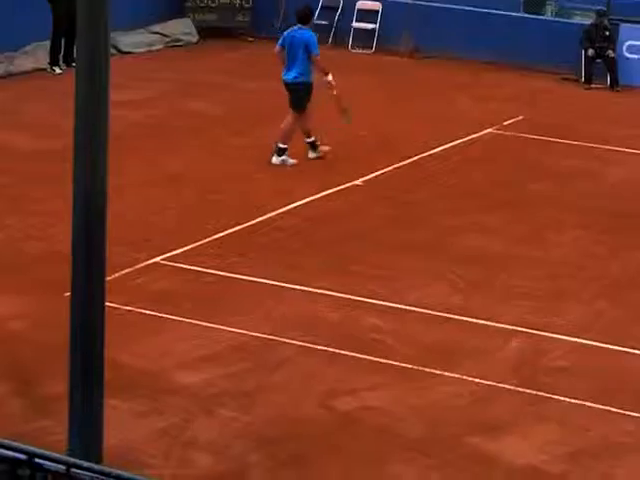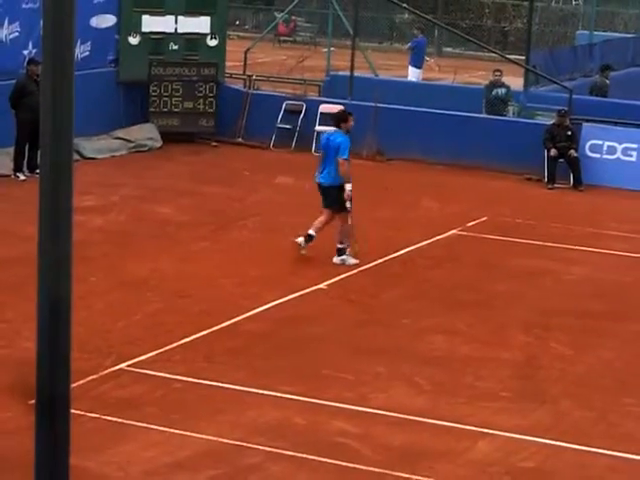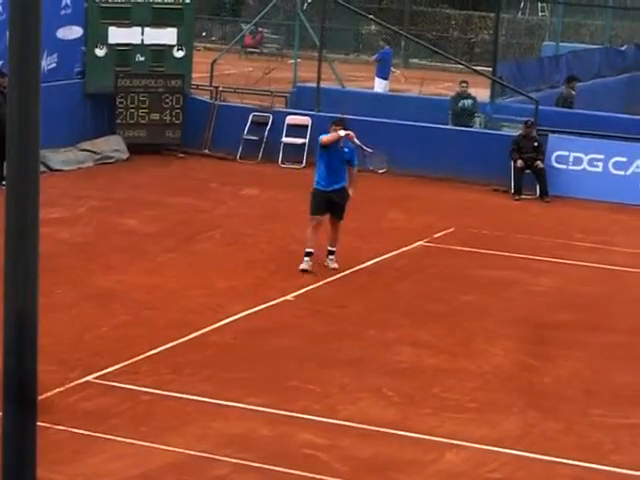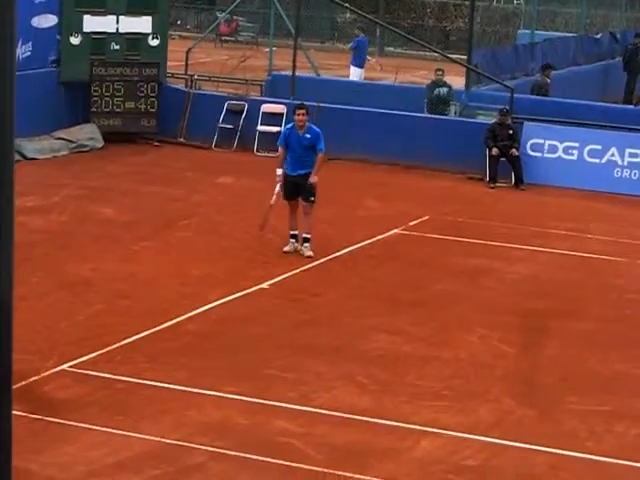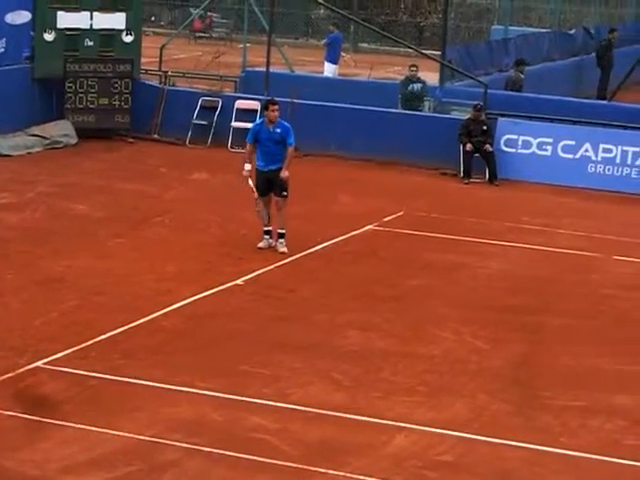
dt=1s
person 1, frame 1
left shoulder: (289, 32)
right shoulder: (309, 36)
left elbow: (278, 51)
right elbow: (316, 59)
right wrist: (328, 75)
left hip: (289, 78)
right hip: (300, 81)
left knee: (304, 114)
right knee: (294, 117)
left ankle: (313, 147)
right ankle: (279, 154)
person 1, frame 2
left shoulder: (327, 136)
right shoulder: (343, 140)
right elbow: (343, 164)
right wrist: (348, 185)
left hip: (324, 181)
right hip: (335, 184)
left knee: (327, 215)
right knee: (343, 217)
left ankle: (305, 238)
right ankle: (341, 254)
person 1, frame 3
left shoulder: (349, 147)
right shoulder: (324, 139)
left elbow: (352, 168)
right elbow: (326, 139)
left wrist: (350, 188)
right wrist: (342, 134)
left hip: (339, 190)
right hip: (320, 188)
left knee: (335, 223)
right knee: (315, 223)
left ankle: (331, 256)
right ankle: (307, 258)
person 1, frame 4
left shoulder: (315, 132)
right shoulder: (287, 130)
left elbow: (320, 154)
right elbow: (282, 150)
left wrist: (314, 174)
right wrist: (279, 171)
left hip: (307, 176)
right hip: (290, 175)
left knee: (307, 209)
right knee: (292, 207)
left ankle: (306, 243)
right ankle: (293, 241)
person 1, frame 5
left shoulder: (285, 128)
right shoulder: (257, 127)
left elbow: (290, 149)
right elbow: (250, 146)
left wrist: (285, 169)
right wrist: (247, 166)
left hip: (279, 170)
right hip: (261, 170)
left knee: (280, 204)
right knee: (264, 204)
left ankle: (281, 240)
right ankle: (267, 237)
